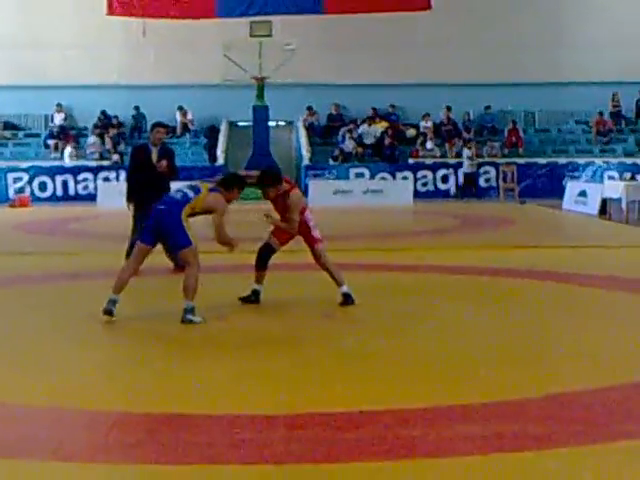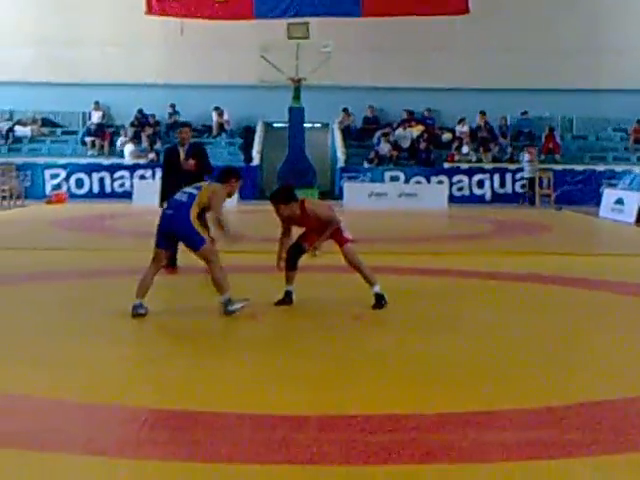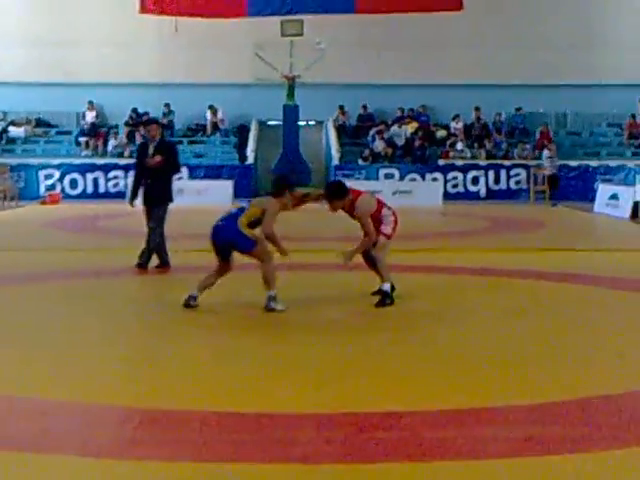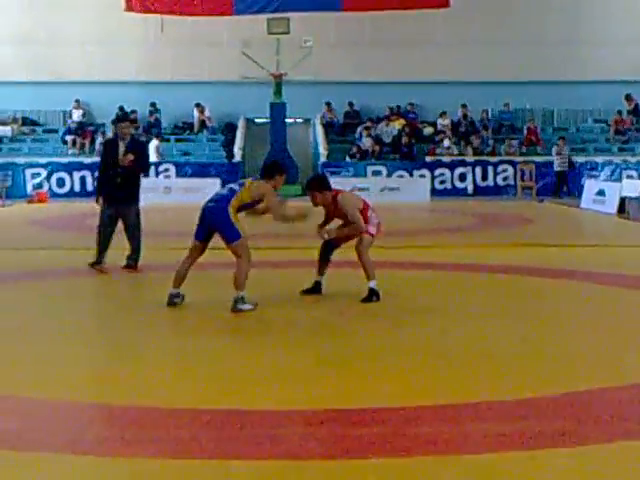
dt=0.7s
person 1, frame 1
left shoulder: (168, 152)
right shoulder: (138, 150)
left elbow: (174, 174)
right elbow: (131, 173)
left wrist: (166, 169)
right wrist: (130, 196)
left hip: (162, 197)
right hip: (142, 198)
right knee: (138, 231)
left ankle: (177, 262)
person 1, frame 2
left shoulder: (199, 150)
right shoulder: (169, 151)
left elbow: (208, 170)
right elbow: (165, 176)
left wrist: (195, 168)
right wrist: (163, 198)
right ankle: (171, 262)
person 1, frame 3
left shoulder: (169, 147)
right shoulder: (142, 147)
left elbow: (175, 168)
right elbow: (138, 172)
left wrist: (158, 165)
right wrist: (133, 194)
left hip: (161, 195)
right hip: (148, 195)
left knee: (154, 228)
right knee: (155, 229)
left ankle: (144, 261)
right ankle: (164, 261)
person 1, frame 4
left shoulder: (139, 145)
right shoulder: (108, 144)
left elbow: (145, 167)
right elbow: (103, 168)
left wrist: (131, 164)
right wrist: (99, 192)
left hip: (130, 194)
right hip: (110, 193)
left knee: (133, 229)
right knee: (104, 227)
left ankle: (132, 261)
right ankle: (99, 259)
person 2, frame 1
left shoulder: (204, 186)
right shoulder: (220, 201)
right elbow: (220, 237)
right wrist: (232, 243)
left hip: (157, 212)
right hip: (173, 218)
left knee: (133, 262)
right knee: (192, 265)
left ankle: (112, 302)
right ankle: (188, 312)
person 2, frame 2
left shoulder: (203, 188)
right shoulder: (220, 190)
right elbow: (215, 215)
left wrist: (208, 239)
right wrist: (227, 233)
left hip: (167, 217)
right hip: (184, 220)
left knee: (155, 266)
right knee: (213, 259)
left ankle: (138, 305)
right ankle: (228, 302)
person 2, frame 3
left shoulder: (264, 202)
right shoulder: (273, 204)
right elbow: (268, 230)
right wrist: (280, 248)
left hip: (218, 231)
right hip: (234, 230)
left knee: (223, 269)
right knee: (266, 258)
left ankle: (193, 297)
right ankle: (271, 300)
person 2, frame 4
left shoulder: (250, 183)
right shoulder: (266, 188)
left elbow: (252, 210)
right elbow: (278, 215)
left wrist: (269, 208)
right wrist: (298, 215)
left hip: (208, 210)
right hip: (223, 213)
left knee: (192, 255)
right knee: (244, 256)
left ankle: (174, 295)
right ankle: (238, 301)
person 3, frame 1
left shoulder: (293, 197)
right shoulder: (271, 180)
left elbow: (293, 229)
left wrist: (273, 221)
left hip: (303, 223)
right hip: (286, 221)
left knee: (321, 259)
right knee: (263, 252)
left ankle: (346, 293)
right ankle: (255, 293)
person 3, frame 2
left shoulder: (310, 207)
right shoulder: (285, 215)
left elbow: (335, 221)
right elbow: (286, 234)
left wrist: (320, 240)
right wrist: (280, 254)
left hip: (333, 226)
right hip: (315, 229)
left knee: (352, 260)
right knee: (291, 253)
left ankle: (379, 294)
right ankle: (288, 294)
person 3, frame 3
left shoulder: (360, 207)
right shoulder: (337, 194)
left elbow: (372, 237)
left wrist: (352, 253)
left hip: (386, 219)
right hip: (374, 220)
left knee: (376, 252)
right knee: (366, 253)
left ankle: (387, 294)
right ankle: (387, 285)
person 3, frame 4
left shoulder: (343, 201)
right shoulder: (325, 200)
left elbow: (360, 227)
right elbow: (329, 214)
left wrist: (335, 233)
right wrist: (322, 226)
left hip: (368, 220)
right hip: (350, 222)
left knee: (361, 249)
right knee: (326, 247)
left ankle: (373, 290)
right ankle: (317, 285)
